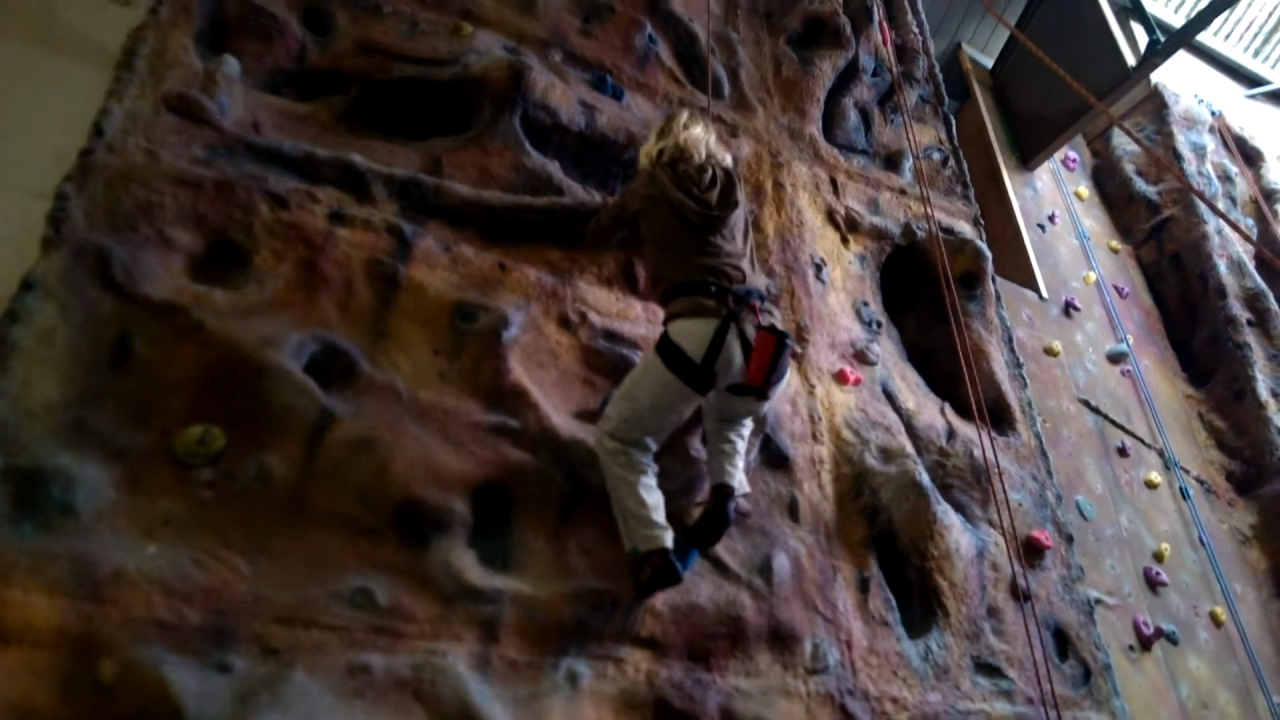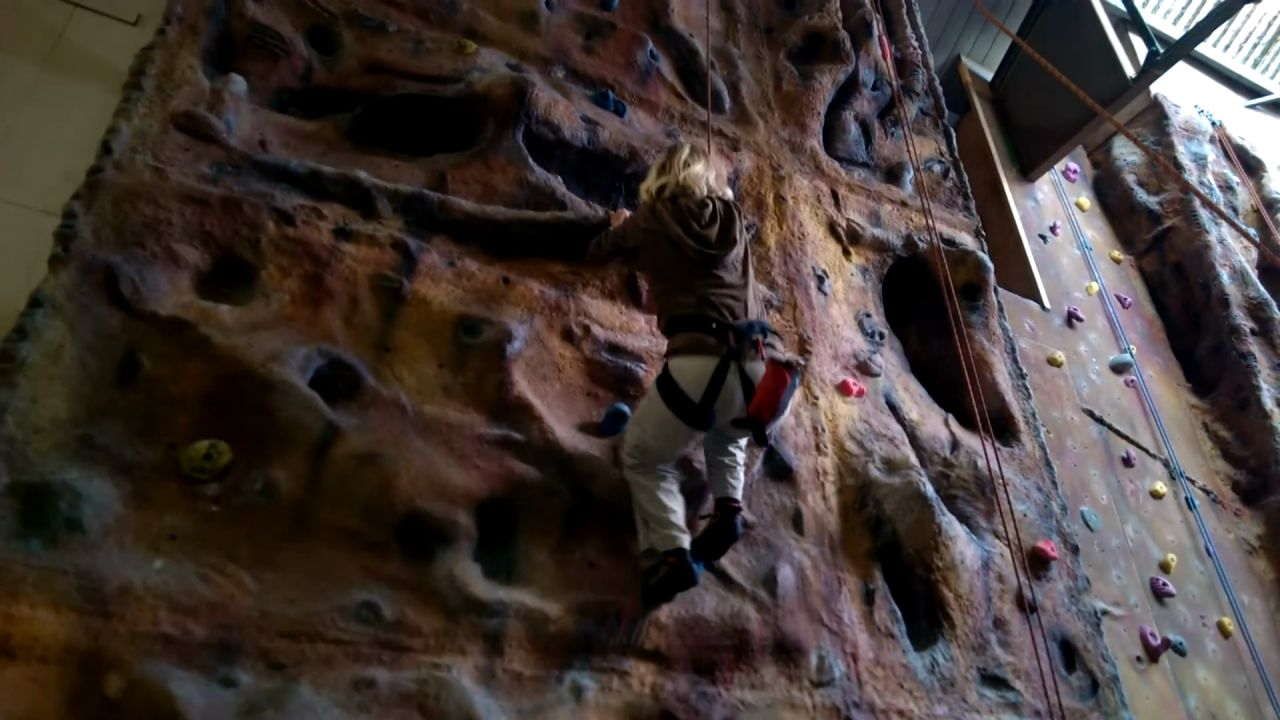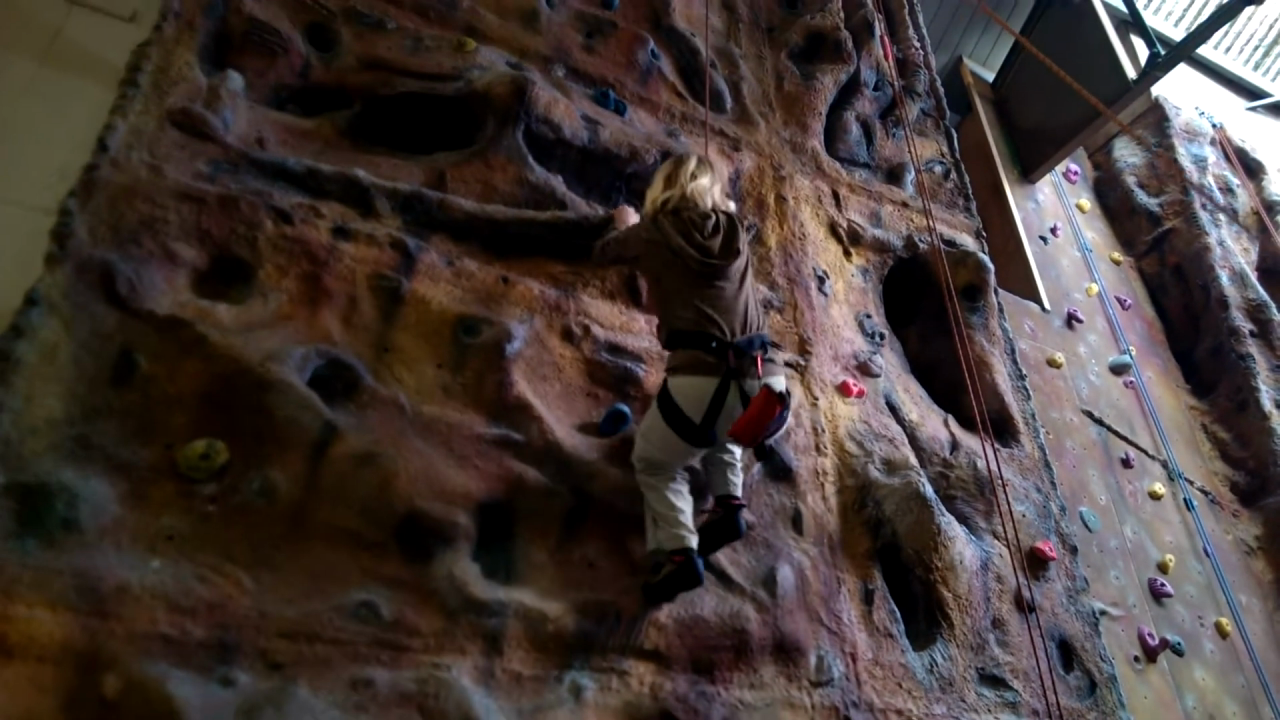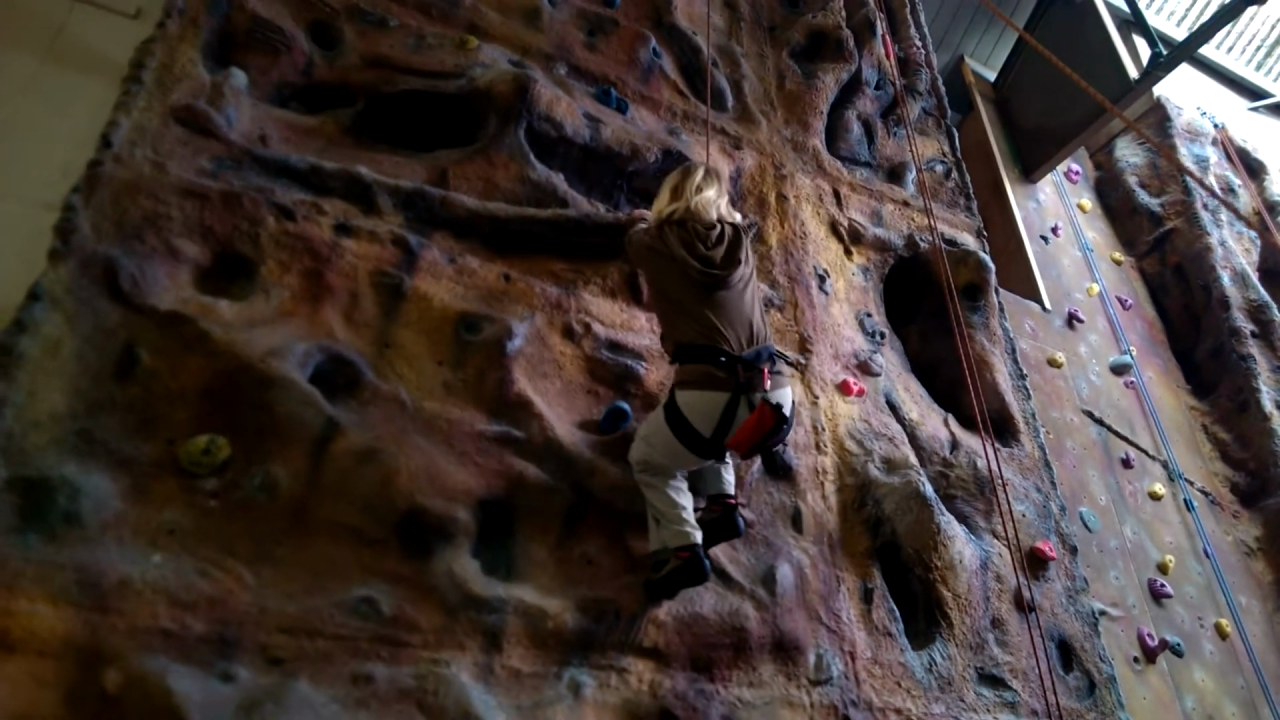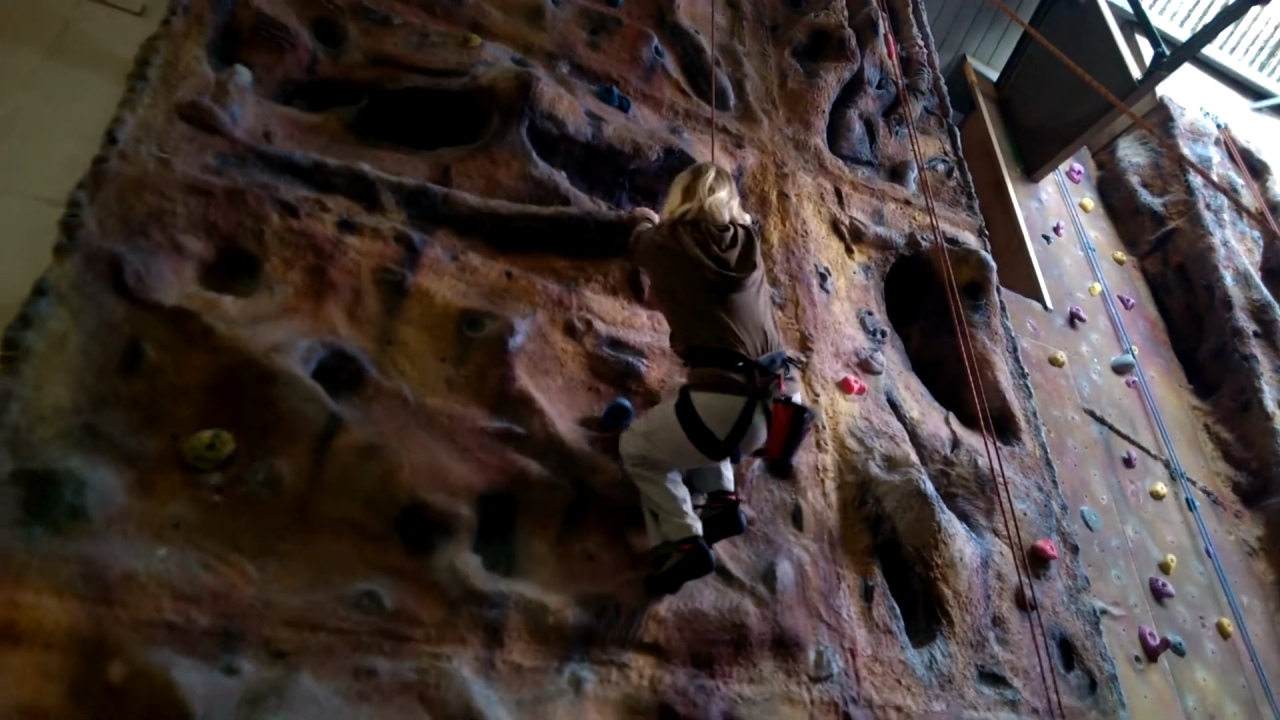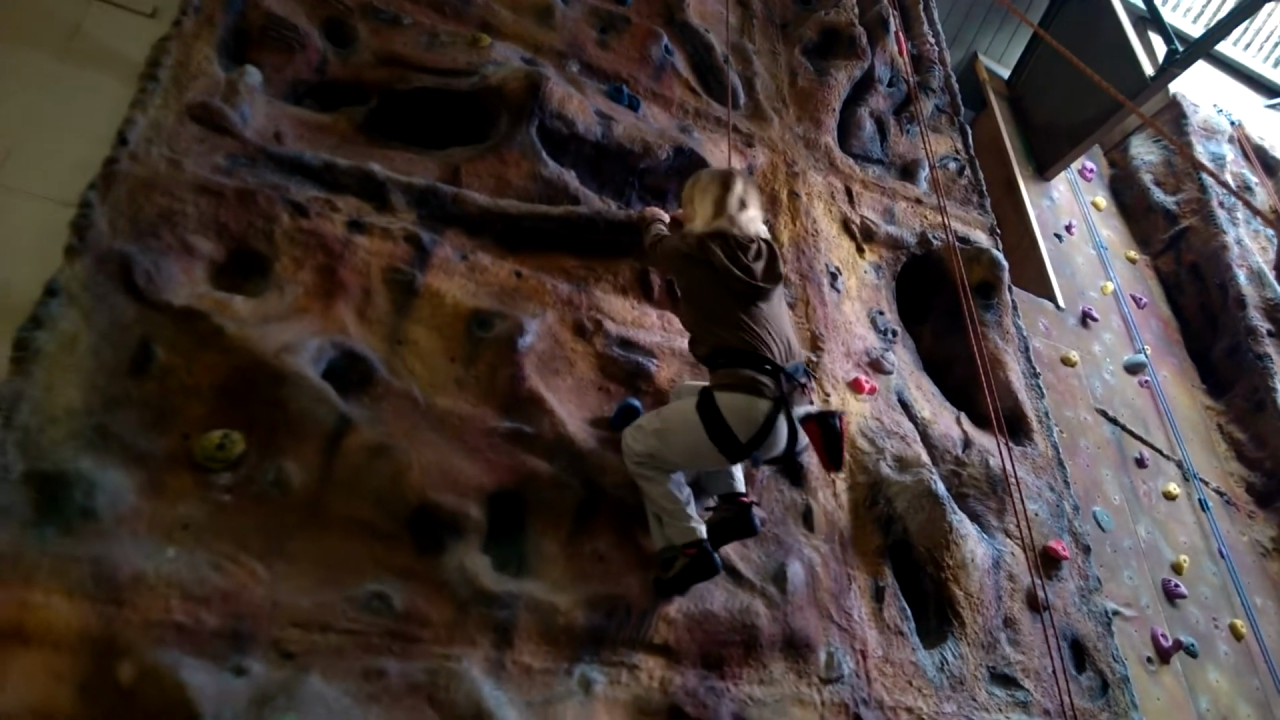
dt=0.2s
person 1, frame 1
left shoulder: (649, 188)
right shoulder: (729, 187)
left elbow: (598, 232)
left wrist: (624, 212)
left hip: (700, 333)
right hip: (763, 335)
left knee: (619, 438)
right knee: (730, 411)
left ankle: (655, 549)
right ankle: (724, 495)
person 1, frame 2
left shoulder: (649, 221)
right shoulder: (729, 219)
left elbow: (600, 251)
left wrist: (622, 225)
left hip: (701, 367)
right hip: (764, 371)
left knee: (642, 458)
right knee: (724, 427)
left ankle: (671, 554)
right ankle: (728, 508)
person 1, frame 3
left shoulder: (652, 232)
right shoulder: (732, 230)
left elbow: (605, 251)
left wrist: (625, 225)
left hip: (701, 383)
right hip: (767, 390)
left knee: (654, 464)
left ankle: (678, 553)
right ankle: (727, 505)
person 1, frame 4
left shoulder: (658, 242)
right shoulder: (737, 240)
left hip: (711, 398)
right hip: (774, 401)
left knee: (648, 461)
left ankle: (683, 549)
right ankle: (722, 503)
person 1, frame 5
left shoulder: (669, 243)
right shoulder: (745, 242)
left elbow: (640, 242)
left wrist: (646, 220)
left hip: (726, 403)
left knee: (637, 450)
right knee: (683, 400)
left ankle: (684, 543)
right ankle: (723, 500)
person 1, frame 6
left shoulder: (693, 251)
right shoulder: (763, 252)
left elbow: (656, 248)
left wrist: (656, 220)
right wrist: (685, 224)
left hip: (748, 409)
right hip: (795, 417)
left knee: (639, 446)
right knee: (688, 401)
left ankle: (690, 547)
right ankle: (735, 502)
